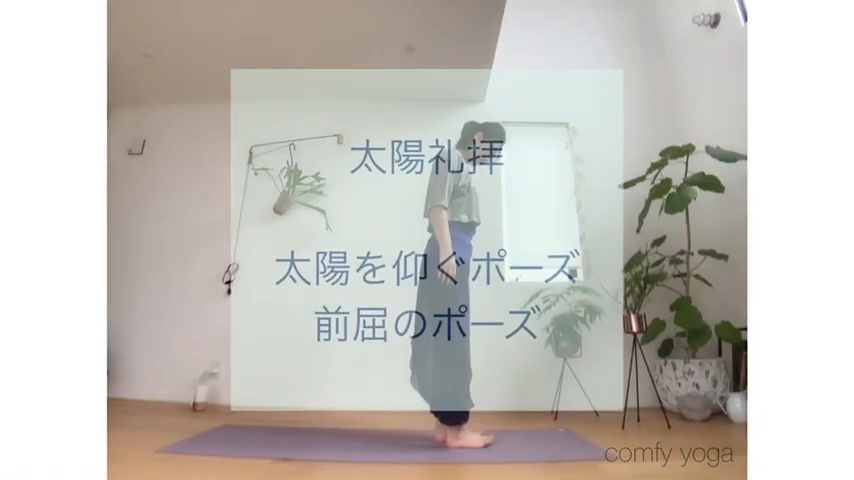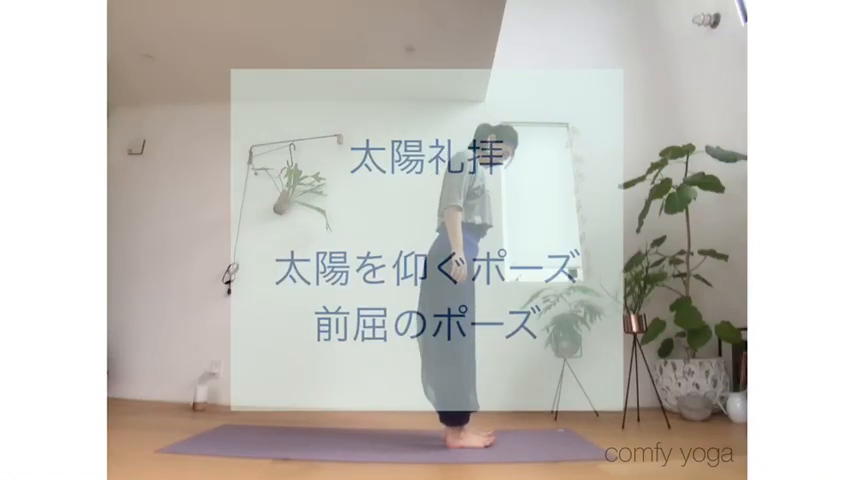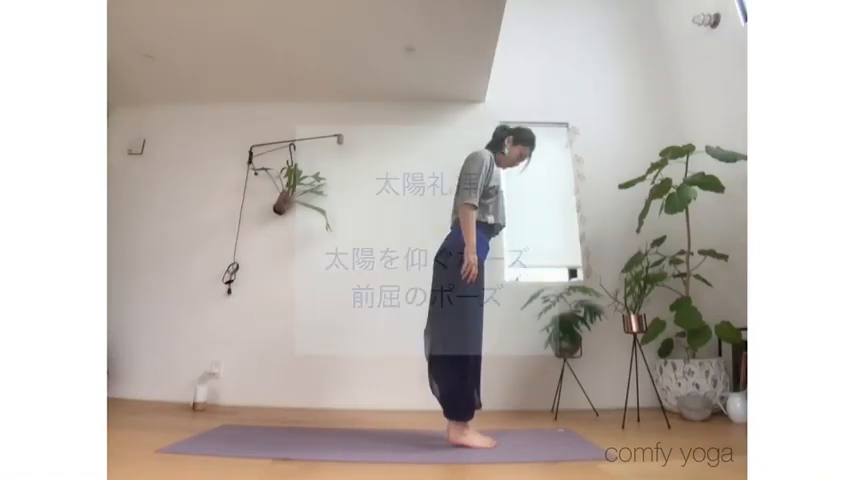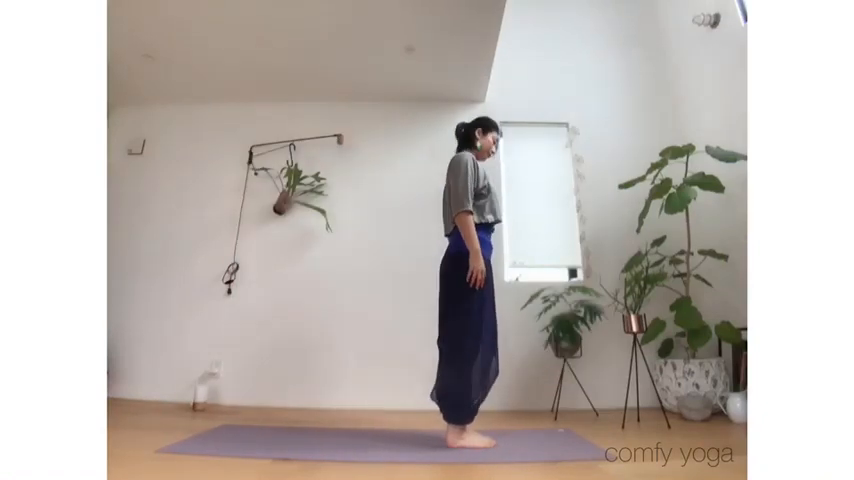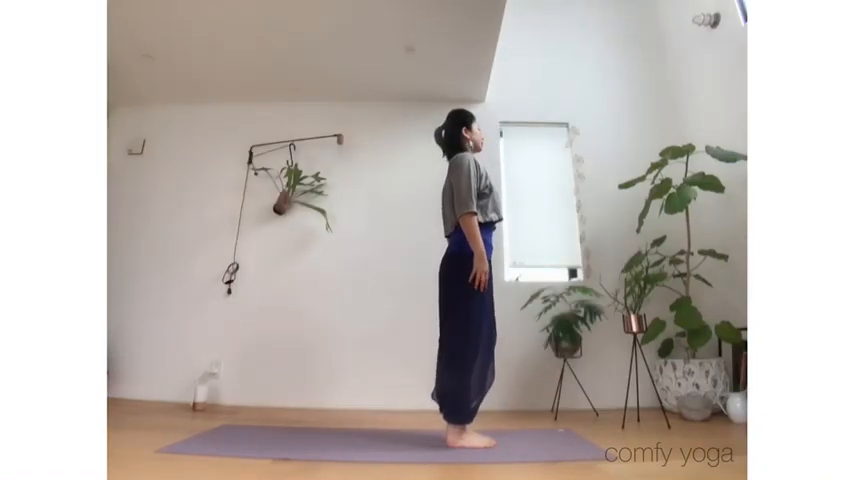
dt=1s
person 1, frame 1
left shoulder: (463, 169)
right shoulder: (450, 159)
right elbow: (437, 206)
left wrist: (452, 254)
right wrist: (446, 252)
left hip: (457, 255)
right hip: (448, 254)
left knee: (449, 339)
right knee: (450, 339)
left ankle: (445, 423)
right ankle: (455, 427)
person 1, frame 2
left shoulder: (477, 171)
right shoulder: (464, 160)
right elbow: (451, 208)
left wrist: (462, 256)
right wrist: (457, 253)
left hip: (460, 257)
right hip: (453, 256)
left knee: (458, 340)
right knee: (452, 339)
left ankle: (457, 424)
right ankle: (456, 429)
person 1, frame 3
left shoulder: (492, 168)
right shoulder: (482, 158)
right elbow: (467, 204)
left wrist: (474, 252)
right wrist: (470, 250)
left hip: (468, 255)
right hip: (462, 253)
left knee: (464, 338)
right knee: (461, 337)
left ankle: (460, 422)
right ankle: (458, 425)
person 1, frame 4
left shoulder: (473, 166)
right shoulder: (464, 160)
right elbow: (462, 211)
right wrist: (475, 253)
left hip: (473, 258)
right hip: (467, 258)
left knee: (474, 341)
right knee: (466, 341)
left ankle: (460, 425)
right ankle: (457, 429)
person 1, frame 5
left shoulder: (465, 164)
right shoulder: (465, 160)
right elbow: (466, 211)
right wrist: (480, 255)
left hip: (468, 258)
right hip: (468, 258)
left knee: (471, 340)
right knee: (466, 340)
left ankle: (459, 425)
right ankle: (457, 429)
